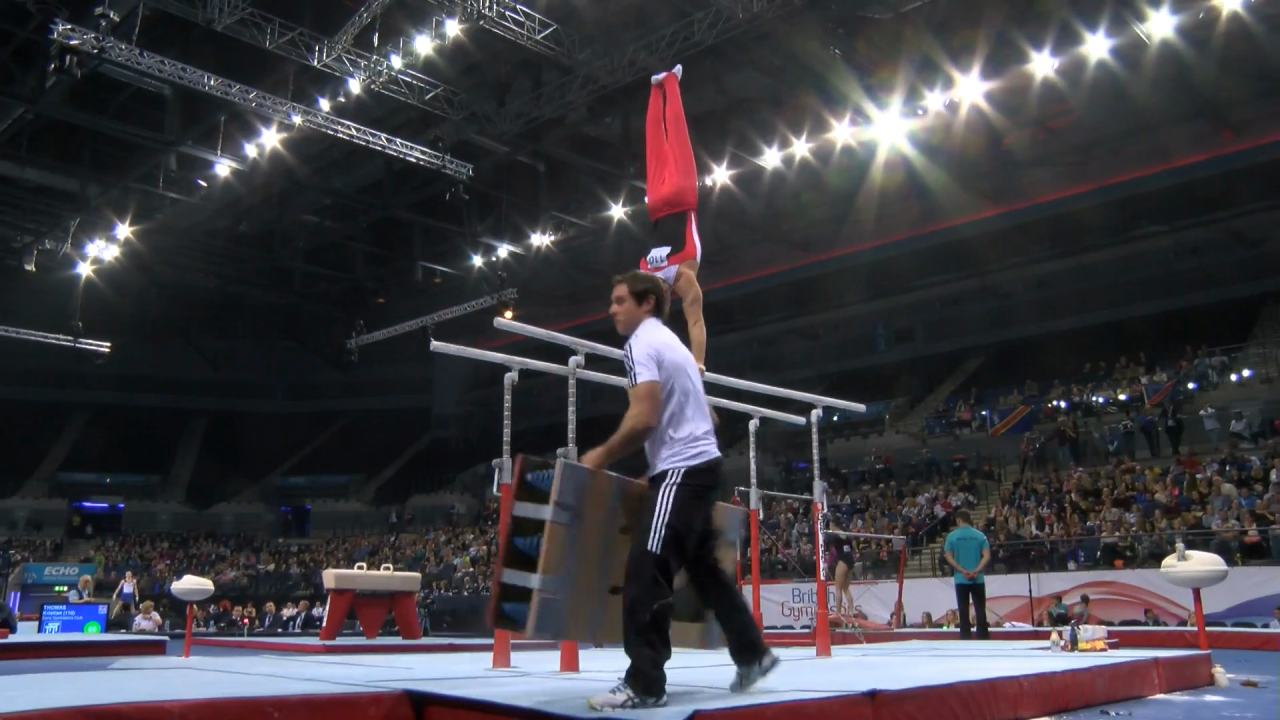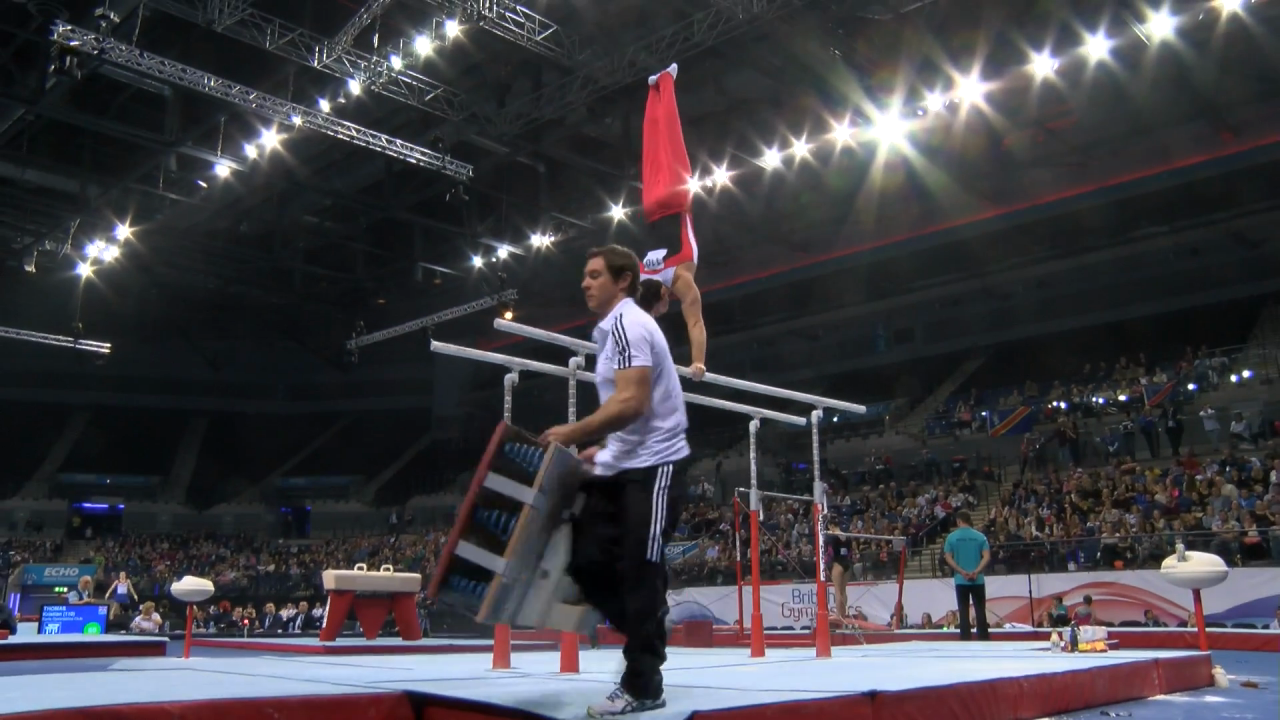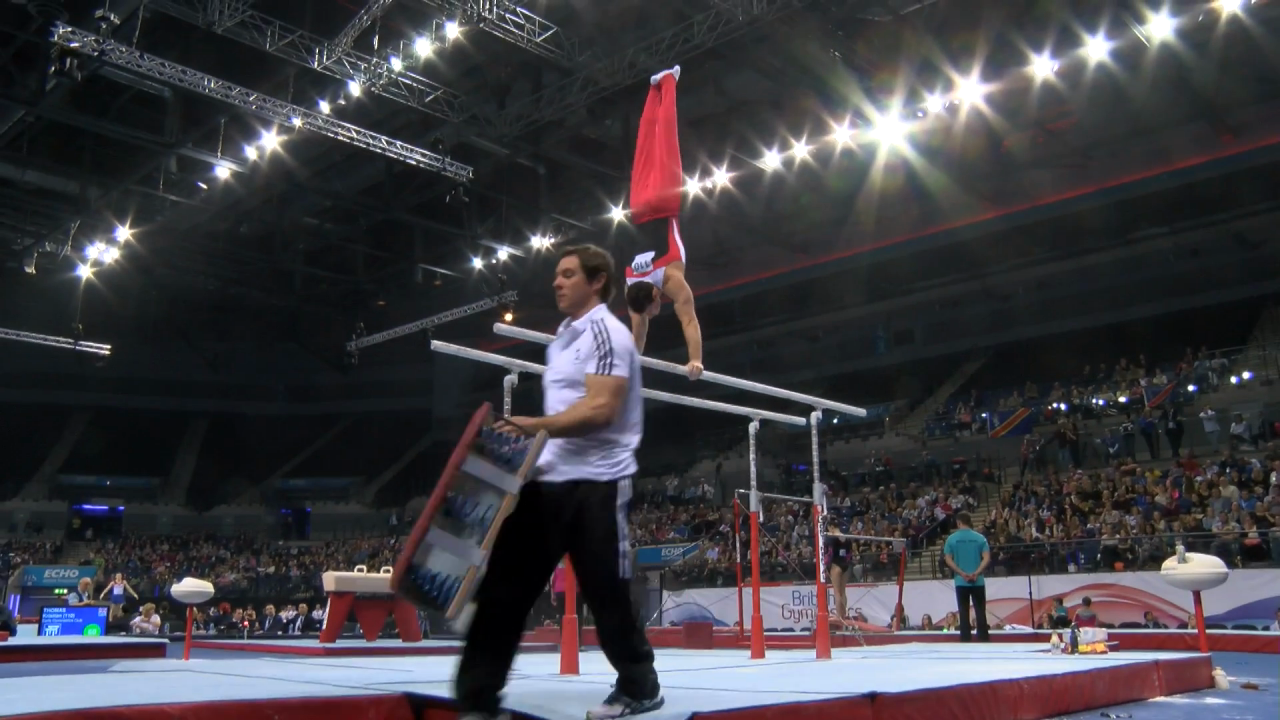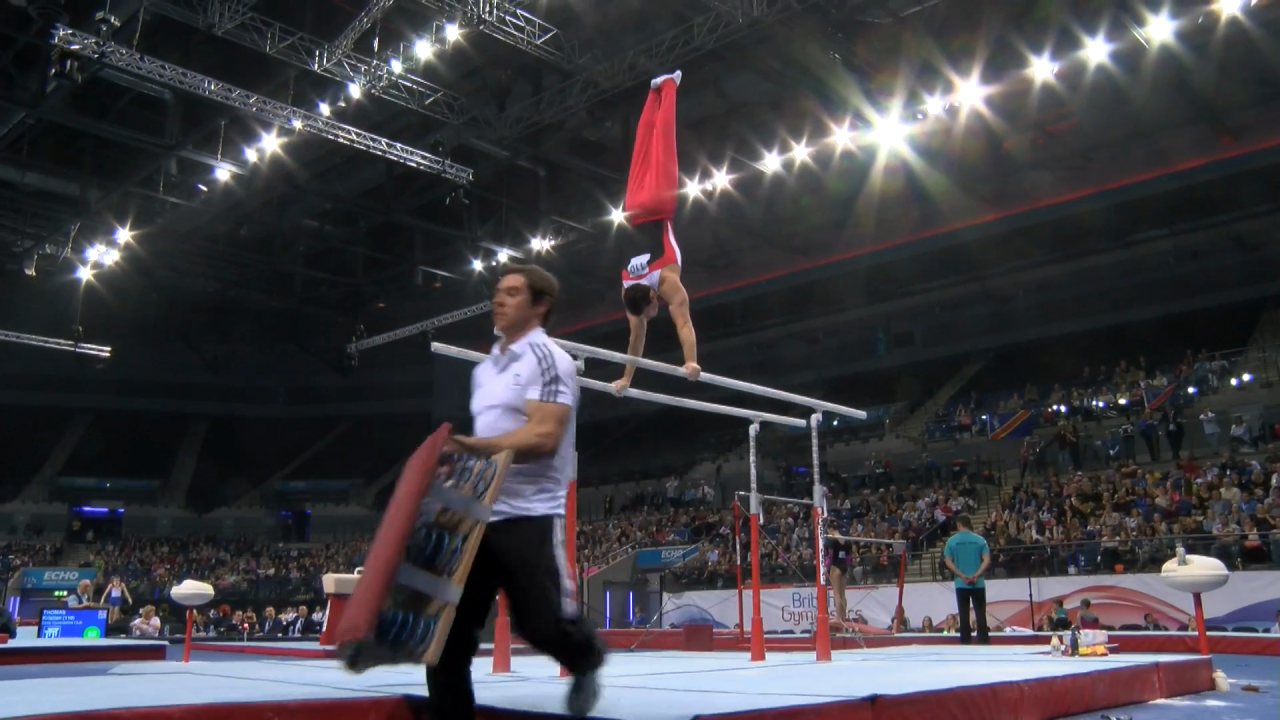
dt=0.2s
person 1, frame 1
left shoulder: (642, 343)
right shoulder: (670, 343)
left elbow: (643, 418)
left wrist: (601, 455)
left hip: (684, 467)
right hip: (700, 463)
left knee: (646, 567)
right knee: (702, 568)
left ankle: (644, 683)
right ankle: (752, 654)
person 1, frame 2
left shoulder: (629, 324)
right shoulder: (616, 328)
left elbow: (632, 402)
left wrist: (573, 432)
right wrist: (602, 448)
left hip: (654, 464)
right hip: (620, 465)
left knee: (640, 573)
right knee: (584, 558)
right ankle: (647, 630)
person 1, frame 3
left shoulder: (606, 333)
right shoulder: (563, 340)
left elbow: (601, 409)
left wrist: (537, 425)
left hip: (598, 480)
right hip: (550, 479)
left knee: (607, 592)
right knee: (505, 580)
person 1, frame 4
left shoulder: (548, 360)
right shoulder: (484, 368)
left elbow: (543, 436)
left wrist: (475, 446)
left hip: (530, 514)
left knee: (545, 621)
right knee: (451, 628)
left ankle: (585, 666)
person 2, frame 1
left shoulder: (682, 278)
right shoulder: (649, 279)
left elbow: (696, 323)
left wrist: (697, 361)
left hip: (678, 202)
right hip: (662, 206)
left knee: (673, 134)
right knee: (657, 141)
left ankle: (670, 82)
right ankle: (660, 88)
person 2, frame 2
left shoulder: (681, 280)
right shoulder: (645, 283)
left elbow: (696, 323)
left wrist: (698, 362)
left hip: (673, 203)
right hip: (657, 208)
left knee: (667, 135)
right knee: (655, 145)
left ankle: (664, 81)
right ankle: (657, 88)
person 2, frame 3
left shoulder: (671, 280)
right shoulder: (634, 286)
left elbow: (690, 321)
right elbow: (638, 333)
left wrist: (696, 359)
left hip: (660, 207)
right hip: (644, 210)
left knee: (663, 134)
right knee: (649, 137)
left ankle: (667, 82)
right ankle: (657, 88)
person 2, frame 4
left shoulder: (666, 282)
right shoulder: (630, 288)
left elbow: (684, 325)
right elbow: (636, 338)
left wrist: (691, 361)
right wrist: (626, 377)
left hip: (654, 209)
right hip: (638, 211)
left knee: (660, 141)
right knee: (646, 140)
left ankle: (667, 86)
right ankle: (658, 91)
